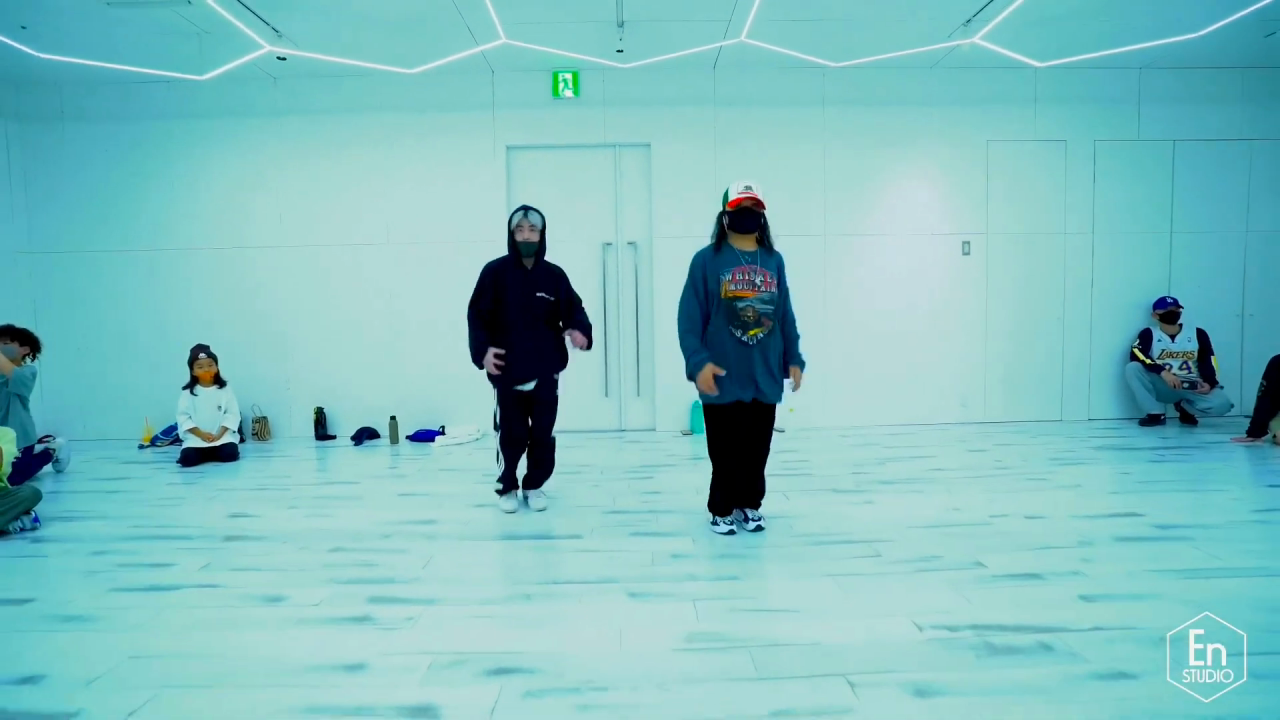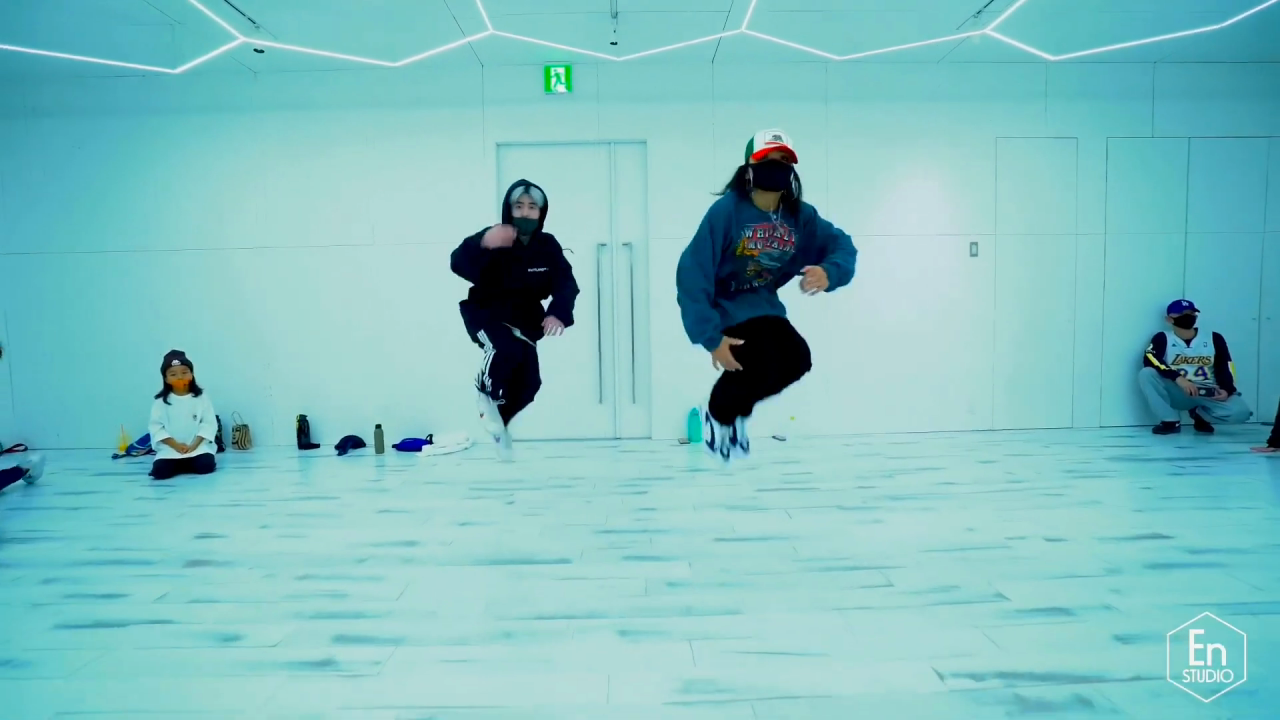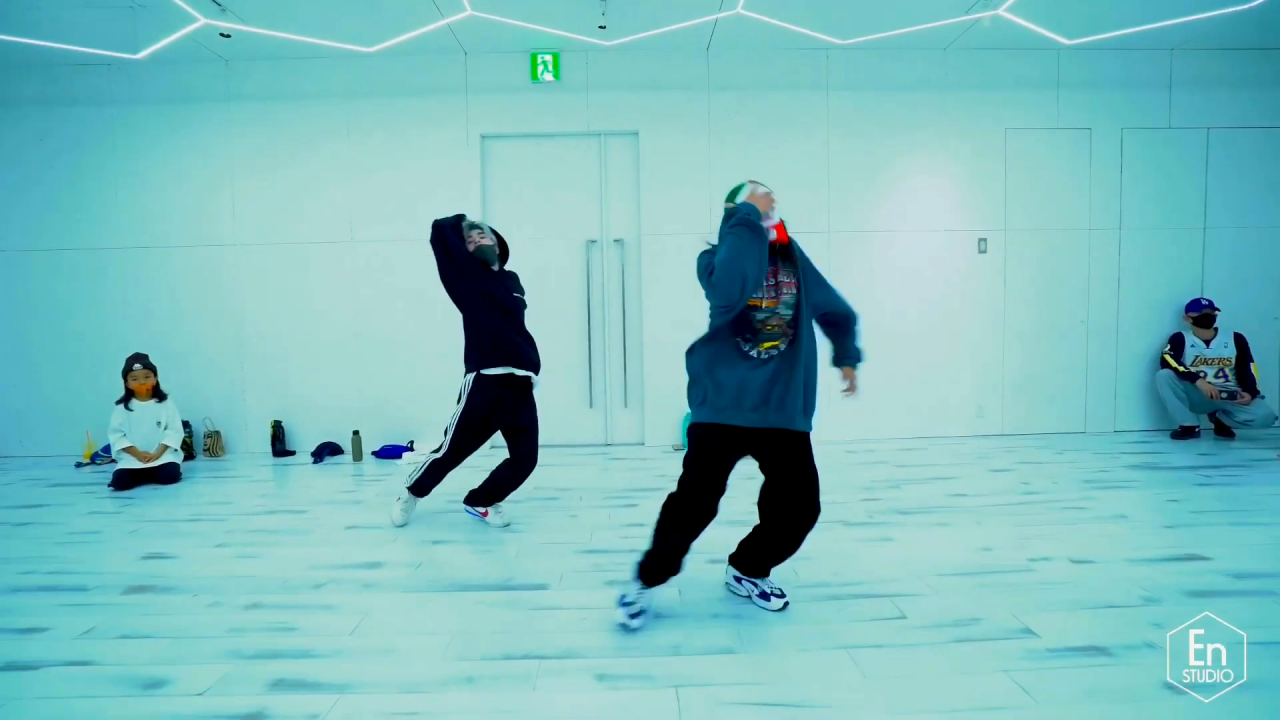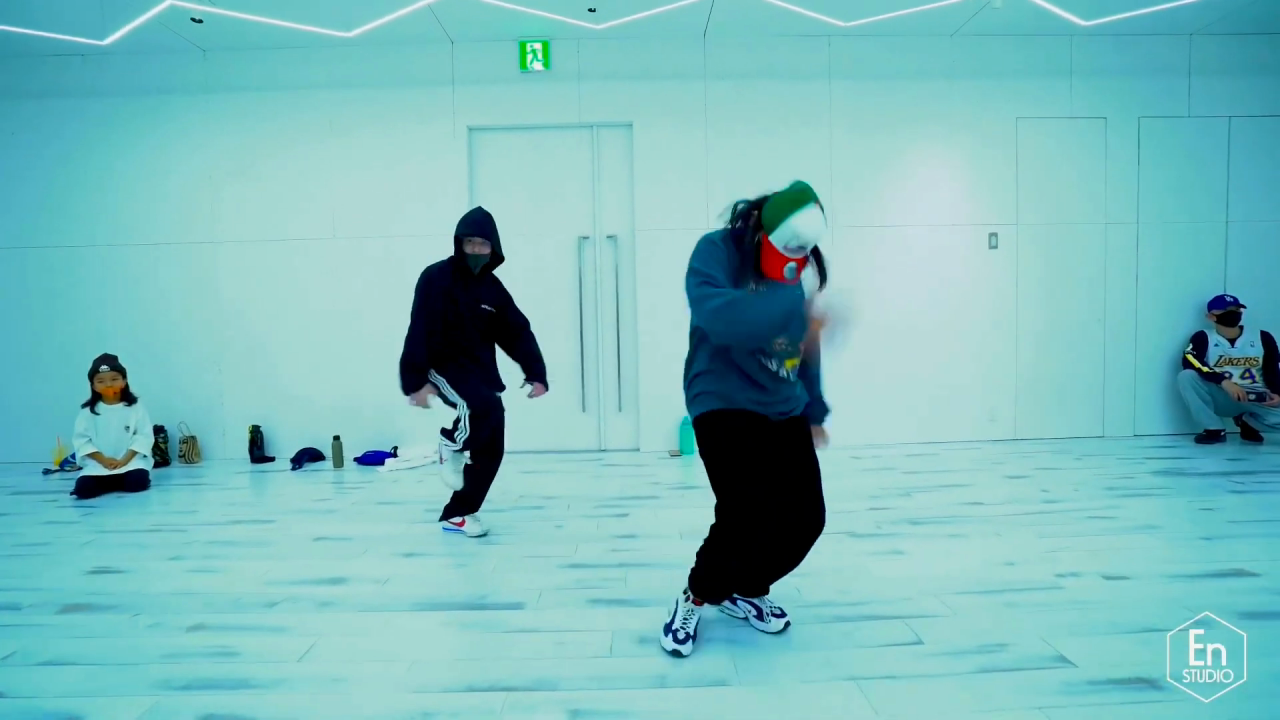
dt=0.3s
person 1, frame 1
left shoulder: (772, 261)
right shoulder: (707, 261)
left elbow: (784, 316)
right elbow: (691, 320)
left wrist: (795, 360)
right wrist: (697, 365)
left hip: (765, 378)
right hip: (723, 380)
left knee: (755, 452)
right knee: (726, 452)
left ankle: (748, 504)
right ankle: (722, 510)
person 1, frame 2
left shoulder: (799, 215)
right shoulder: (725, 212)
left elbow: (842, 249)
right elbow: (693, 277)
left wrist: (827, 271)
right wrist: (711, 336)
left hip: (763, 308)
right hip: (724, 315)
left knee: (795, 358)
right knee: (764, 362)
left ankle: (732, 409)
right ankle: (721, 412)
person 1, frame 3
left shoulder: (791, 257)
right shoulder: (716, 259)
left elbow: (822, 305)
right elbow: (732, 291)
left wrist: (847, 356)
right wrist: (747, 222)
left hip: (784, 413)
right hip: (722, 408)
left knee: (798, 511)
right knee: (695, 505)
left ankle: (747, 573)
right ankle: (648, 578)
person 1, frame 4
left shoulder: (789, 269)
right shoulder: (717, 252)
right elbow: (719, 313)
left wrist: (813, 410)
right wrist: (790, 314)
left hip: (786, 413)
right hip: (726, 407)
left knee: (803, 521)
right knee: (748, 522)
left ankle: (743, 591)
right ankle: (698, 596)
person 2, frame 1
left shoulder: (553, 275)
right shoulder: (495, 272)
left elbow: (573, 311)
right elbow: (477, 317)
left wrist: (581, 332)
right wrist: (482, 353)
left hip: (545, 370)
right hip: (507, 372)
left knee: (542, 434)
right knee: (510, 435)
left ankle: (534, 487)
right ankle: (507, 488)
person 2, frame 2
left shoulder: (548, 246)
right shoulder: (490, 239)
left elbow: (566, 284)
right elbow: (459, 263)
left wrist: (560, 313)
right wrist: (484, 244)
left hip: (524, 324)
right hip: (485, 316)
left knee: (528, 385)
right knee: (506, 353)
left ankle: (498, 415)
right ankle: (489, 393)
person 2, frame 3
left shoulder: (510, 281)
right shoulder: (465, 274)
right elbow: (442, 231)
right wrist: (460, 224)
left hip: (519, 381)
right hip: (484, 377)
left knee: (524, 458)
right knee: (455, 448)
left ankle: (482, 501)
right ankle: (411, 492)
person 2, frame 4
left shoulder: (492, 287)
right shoulder: (438, 278)
left elbow: (517, 332)
right elbow: (420, 333)
left wrist: (536, 372)
right wrist: (414, 383)
left hip: (481, 376)
right hip: (444, 369)
left knee: (489, 452)
right knee: (484, 408)
left ankle: (458, 514)
right ankle: (452, 445)
